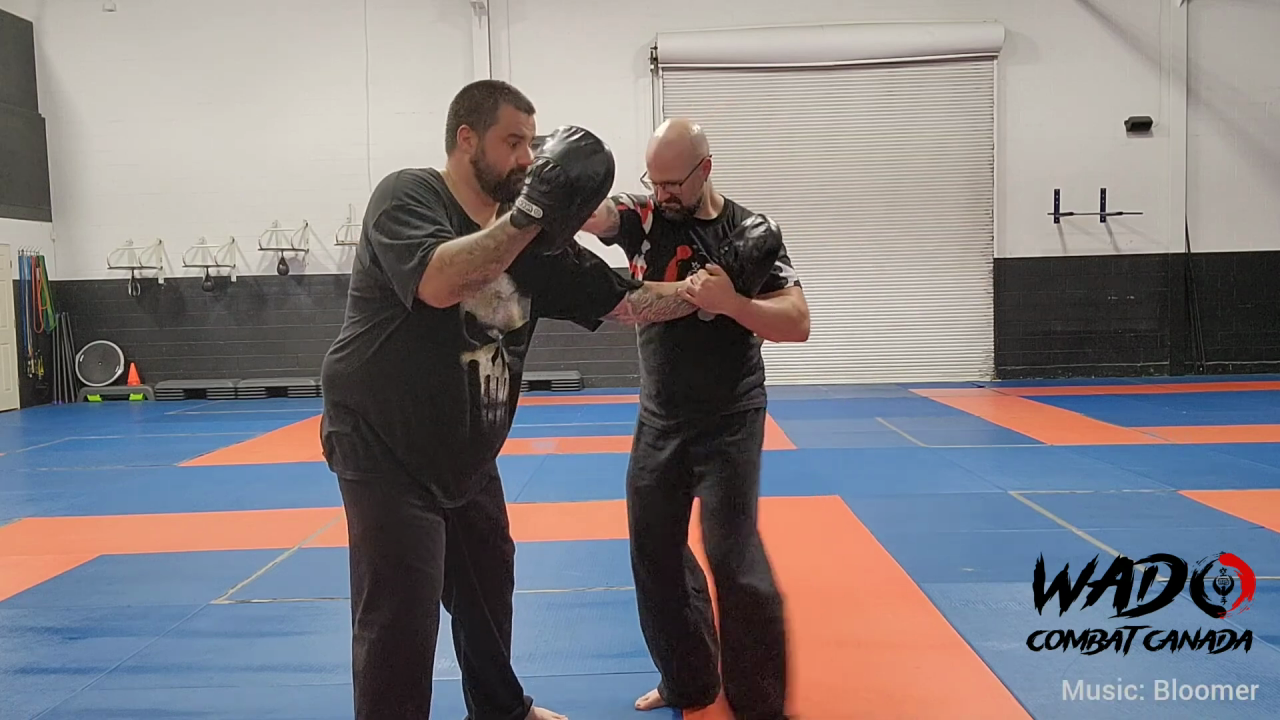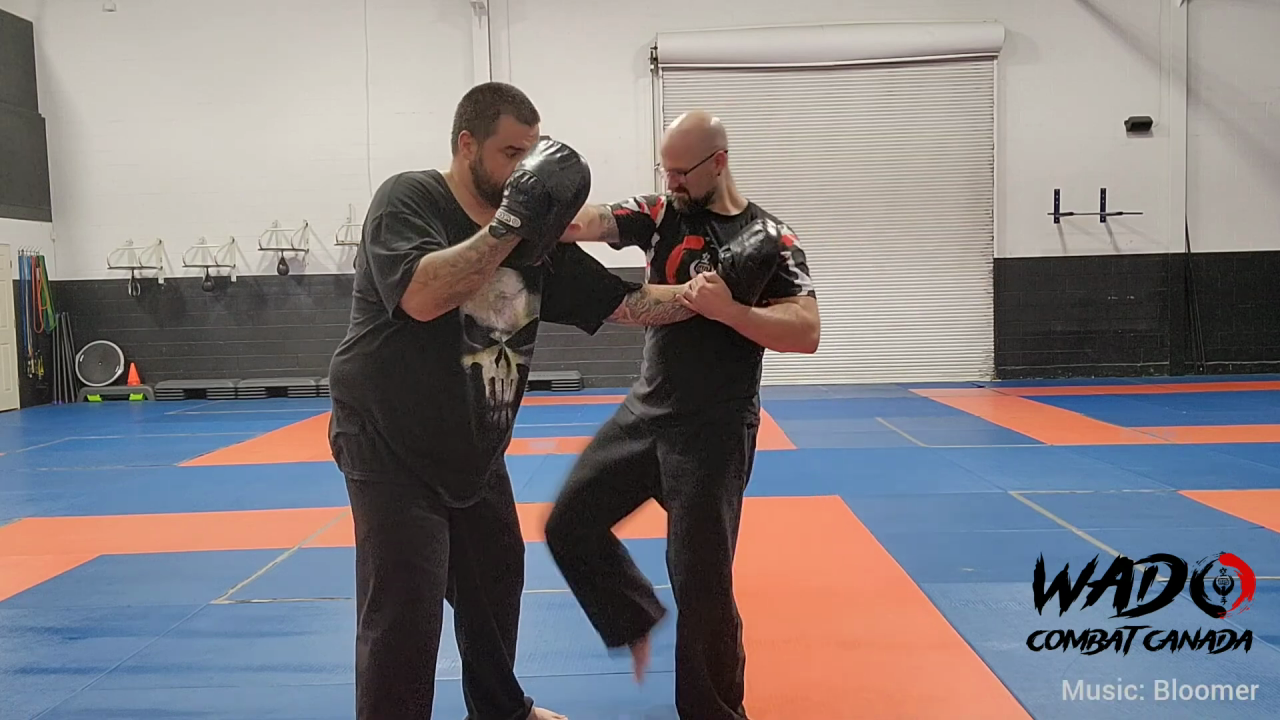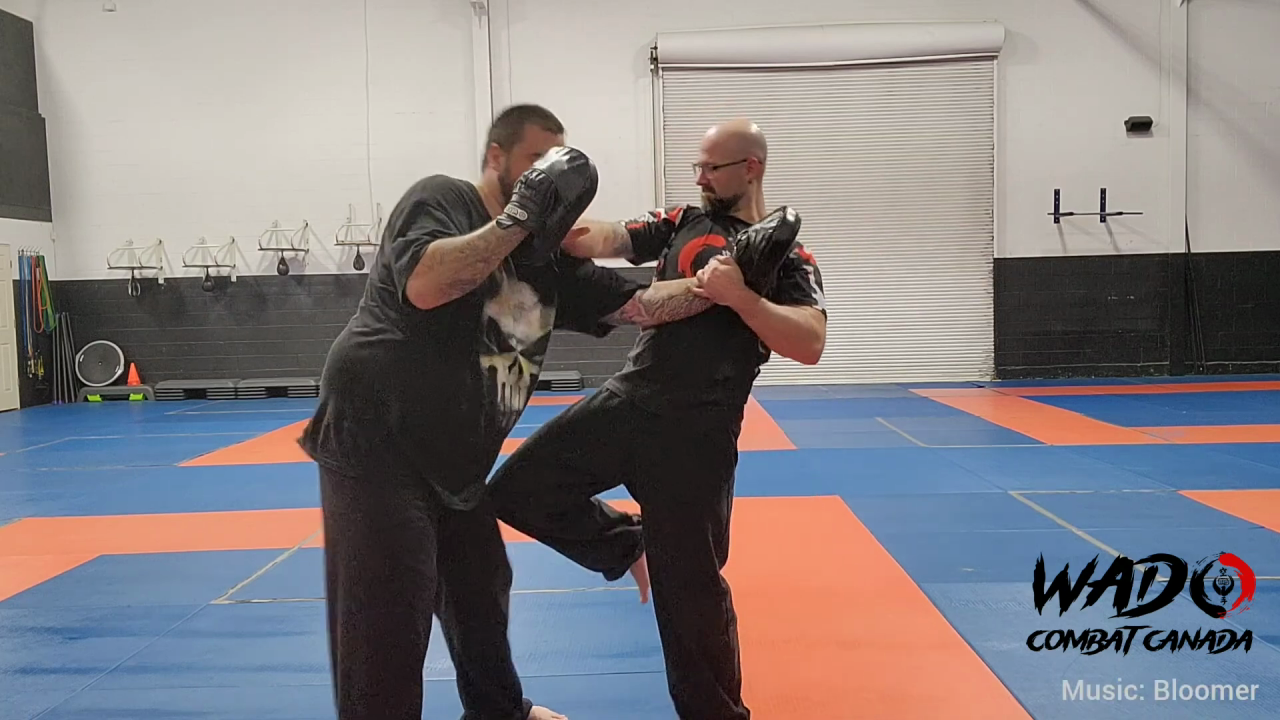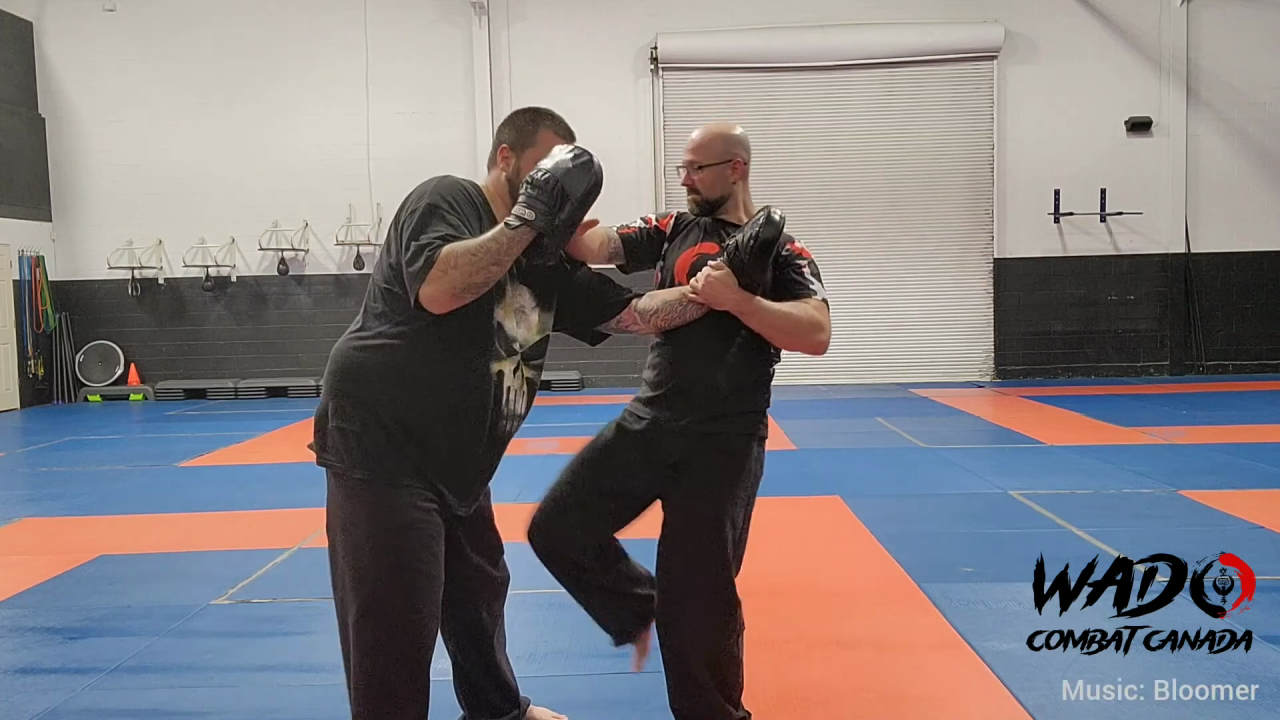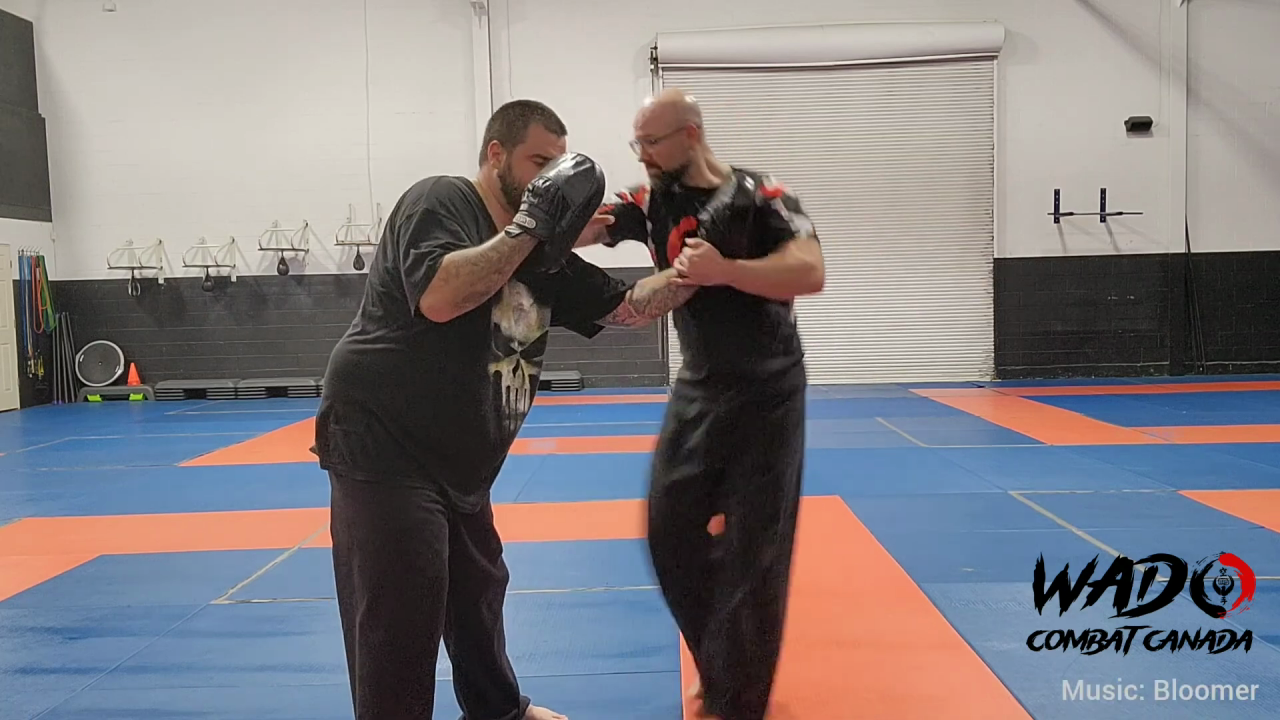
dt=0.3s
person 1, frame 1
left shoulder: (532, 238)
right shoulder: (408, 195)
left elbow: (625, 301)
right elbow: (440, 284)
right wrist: (529, 213)
left hip: (467, 454)
right hip: (386, 451)
left knee: (488, 591)
right knee: (400, 620)
person 1, frame 2
left shoulder: (534, 234)
right shoulder: (408, 200)
left elbow: (627, 303)
right elbow: (422, 296)
right wrist: (509, 225)
left hip: (475, 454)
right hip: (392, 452)
left knee: (495, 591)
right knee: (403, 620)
person 1, frame 3
left shoulder: (547, 254)
right shoulder: (440, 198)
left elbow: (637, 303)
right elbow: (425, 285)
right wrist: (517, 220)
left hip: (456, 460)
right hip: (376, 446)
left knee: (482, 594)
right knee: (387, 622)
person 1, frame 4
left shoulder: (546, 257)
right shoulder: (445, 200)
left elbow: (631, 312)
right elbow: (439, 289)
right wrist: (527, 220)
left hip: (456, 460)
right hip: (380, 446)
left knee: (478, 594)
right knee: (395, 624)
person 1, frame 5
left shoulder: (540, 250)
right shoulder: (438, 201)
left elbow: (625, 304)
right elbow: (440, 298)
right wrist: (527, 226)
left hip: (457, 462)
right hip: (384, 448)
left knee: (479, 593)
right knee: (400, 623)
person 2, frame 1
left shoulder: (749, 232)
right shoulder: (643, 216)
left elbow: (796, 322)
right elbow: (591, 213)
left wrist: (730, 303)
left hip: (730, 420)
right hip: (659, 420)
left knee: (736, 561)
right knee: (657, 558)
person 2, frame 2
left shoulder: (771, 239)
right shoulder: (662, 212)
left elbow: (807, 333)
right elbow: (583, 224)
left wrist: (728, 308)
left hip: (714, 428)
right hip: (647, 411)
left knee: (702, 576)
right knee: (569, 524)
right ankle: (636, 620)
person 2, frame 3
left shoulder: (789, 256)
right shoulder: (680, 222)
left elbow: (811, 345)
right elbow: (602, 240)
left wrist: (739, 297)
left hip: (697, 428)
right hip: (624, 401)
left knee: (690, 580)
right knee: (516, 489)
right ankle: (625, 540)
person 2, frame 4
left shoulder: (784, 254)
right shoulder: (670, 229)
left elbow: (816, 335)
right elbow: (592, 244)
left wrist: (734, 299)
left hip: (726, 436)
right hip: (648, 420)
left knee: (698, 585)
right knee: (558, 531)
right ankle: (640, 606)
person 2, frame 5
left shoulder: (764, 198)
right shoulder: (652, 200)
left elbow: (810, 273)
left wrist: (724, 269)
left hip: (769, 397)
right hip: (698, 395)
left knee: (756, 552)
right knee: (670, 536)
right ankle: (719, 660)
